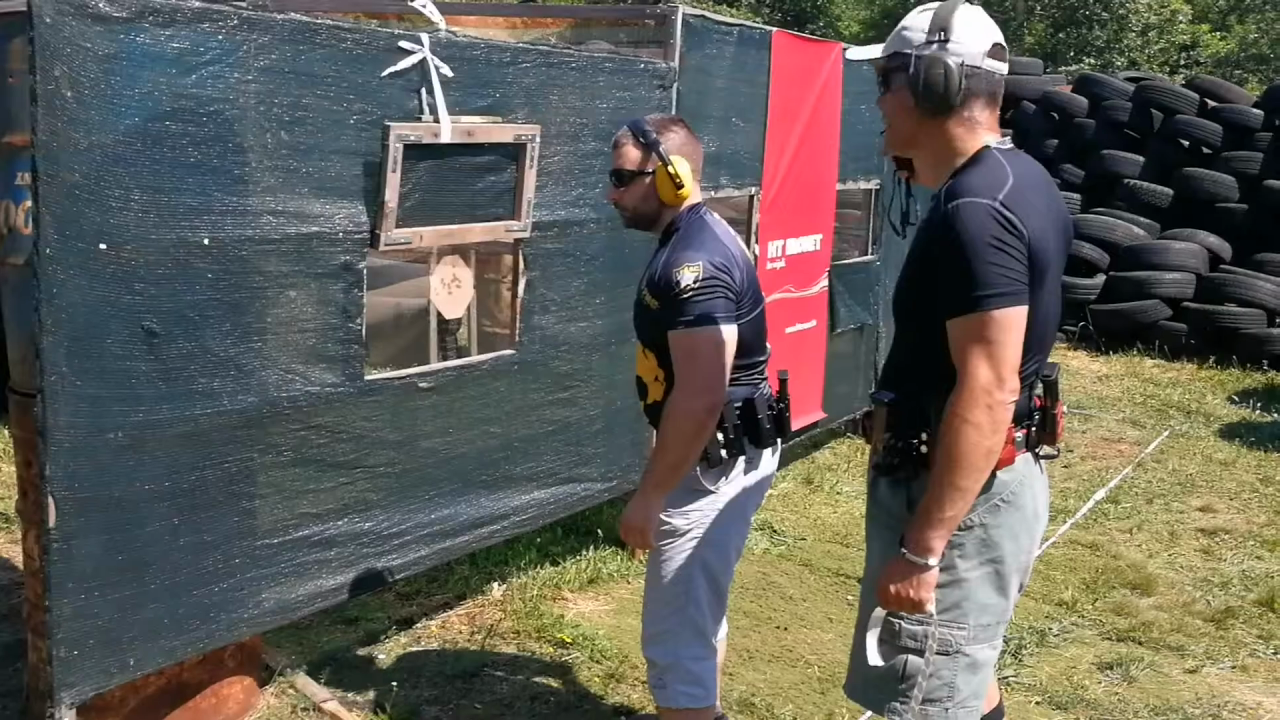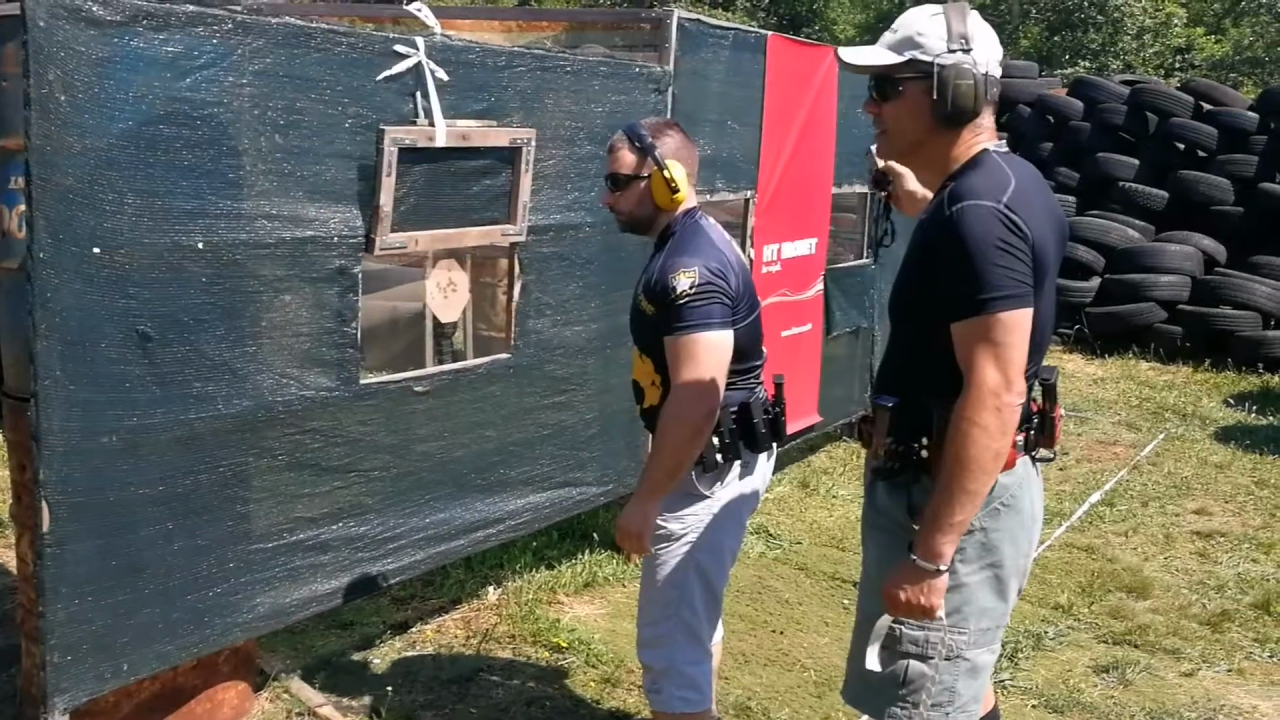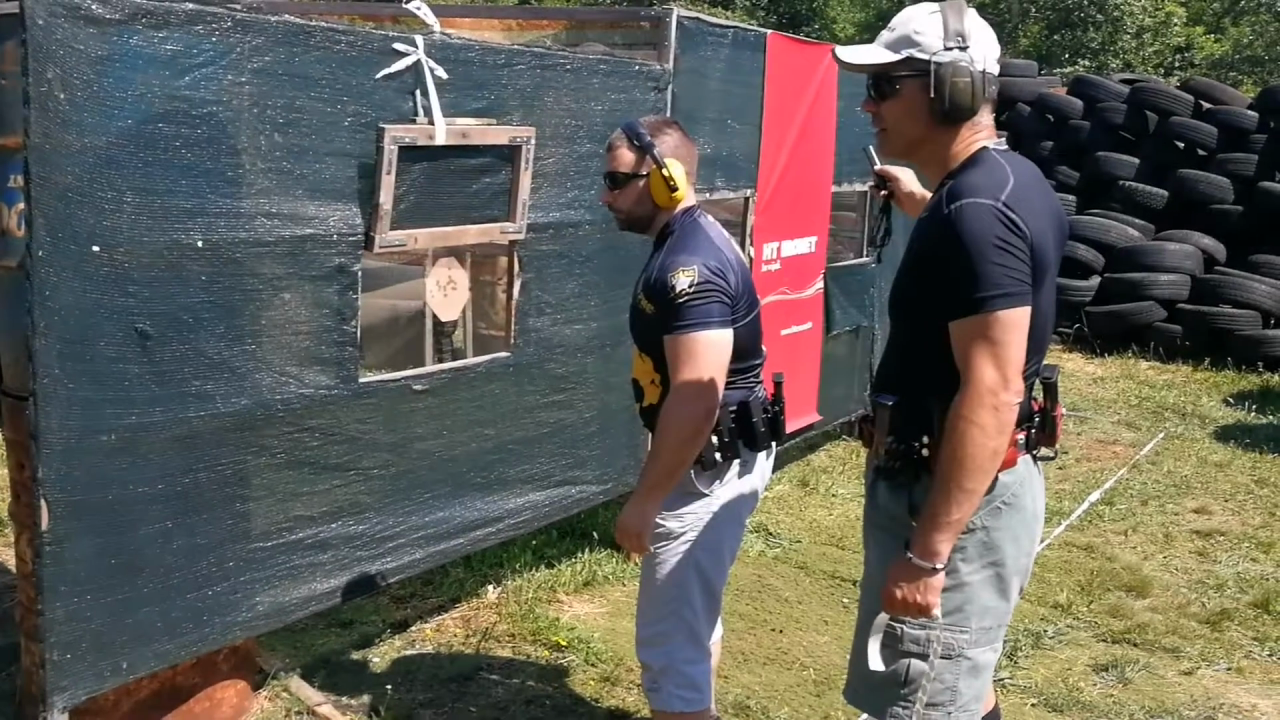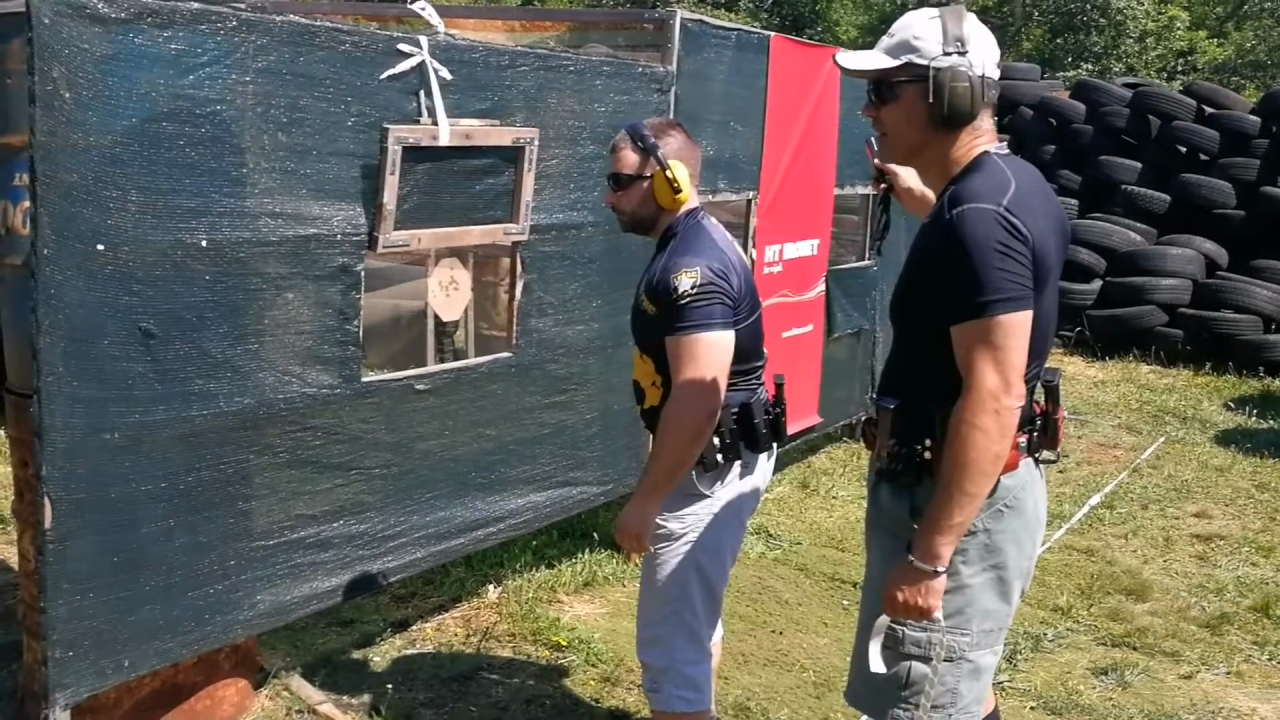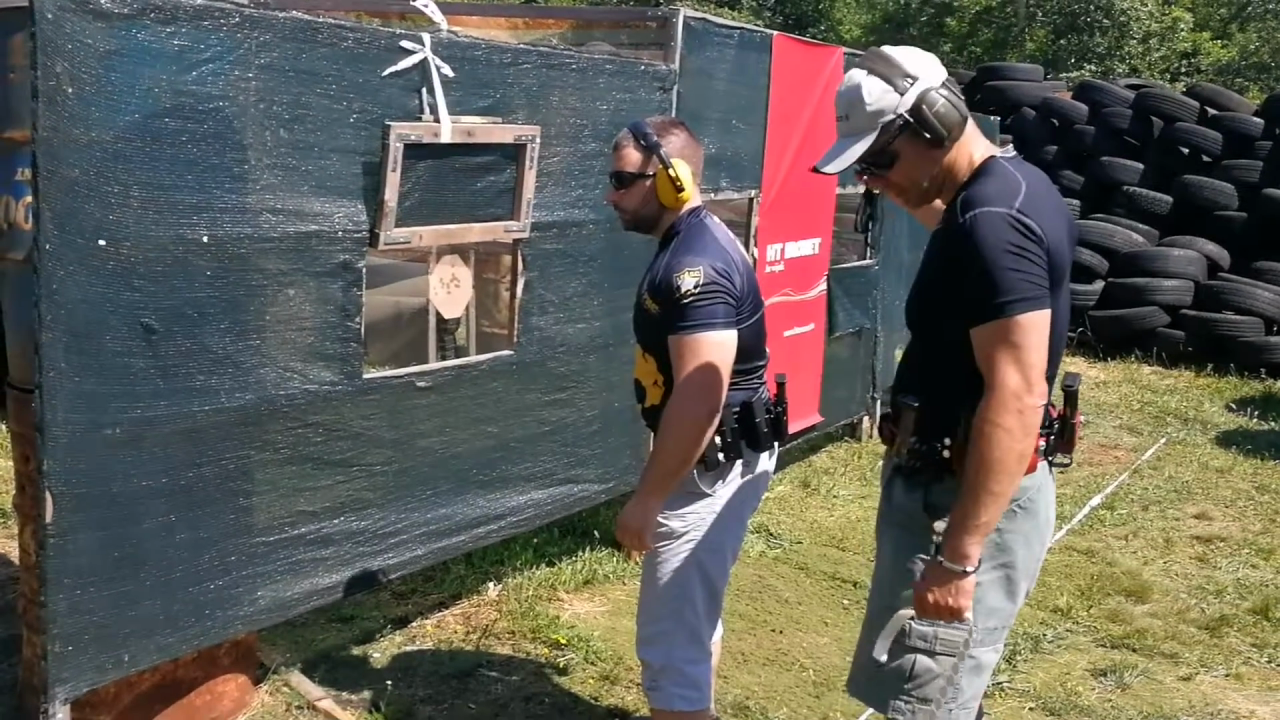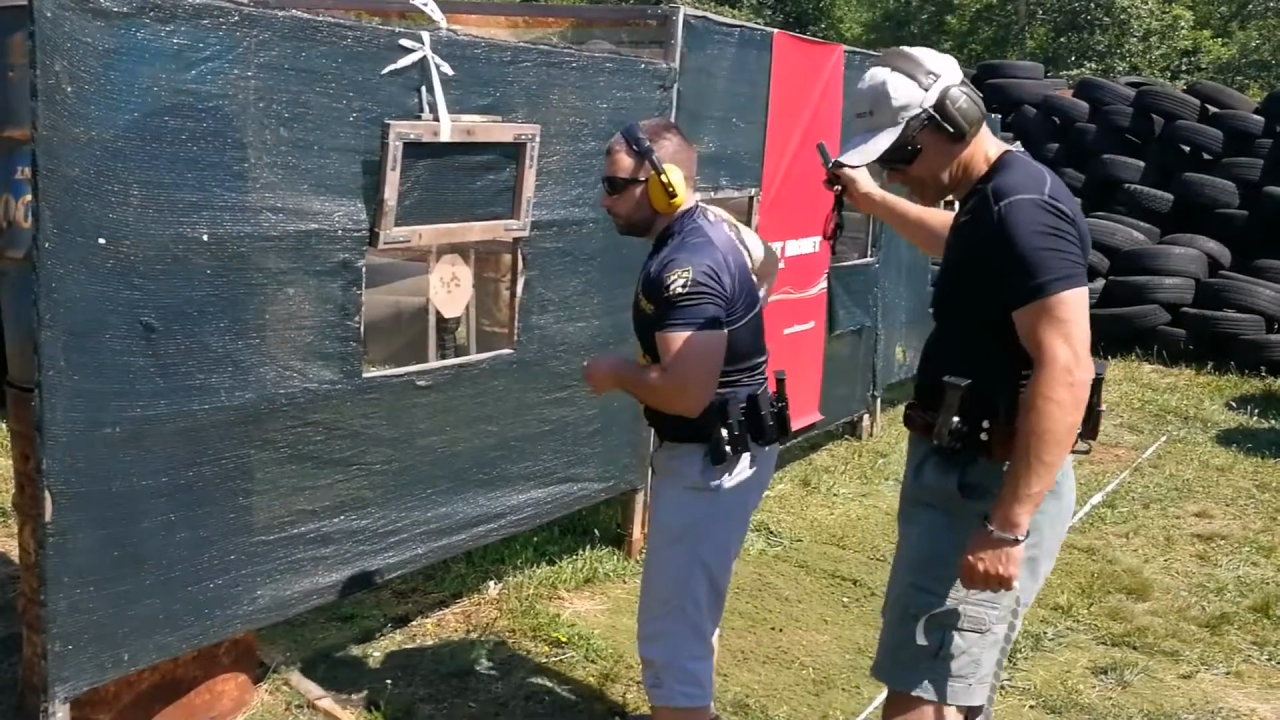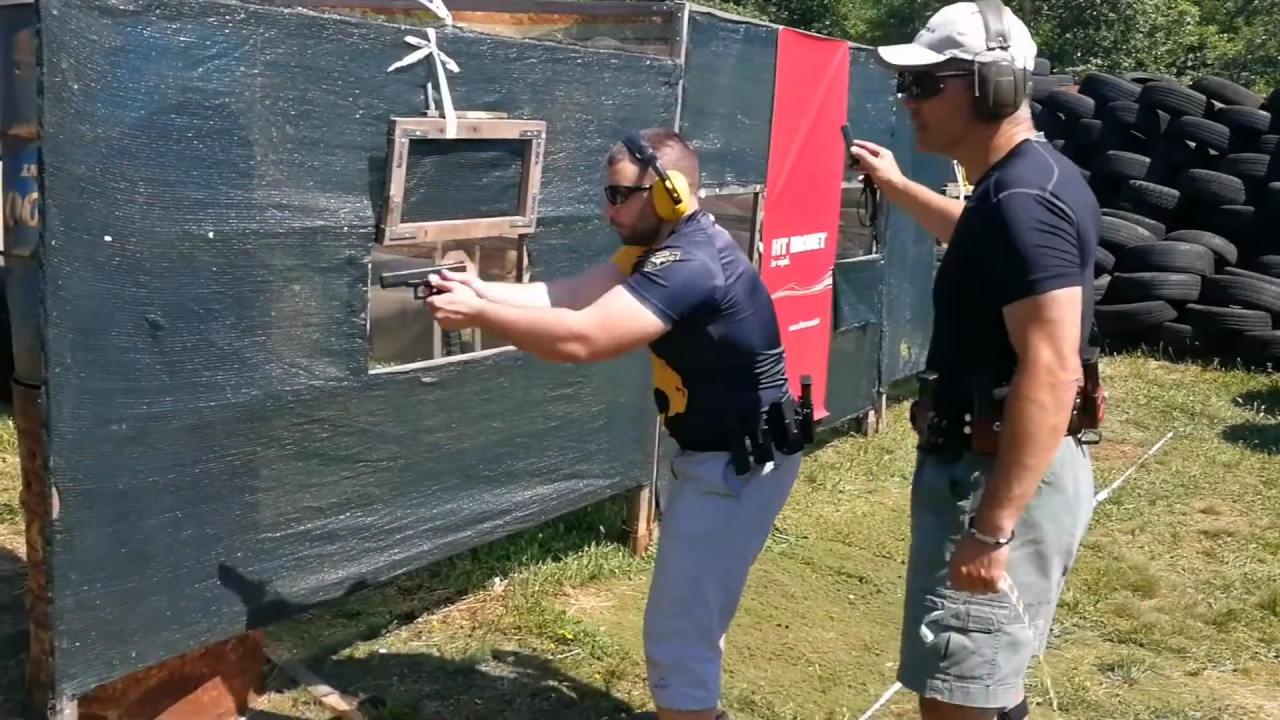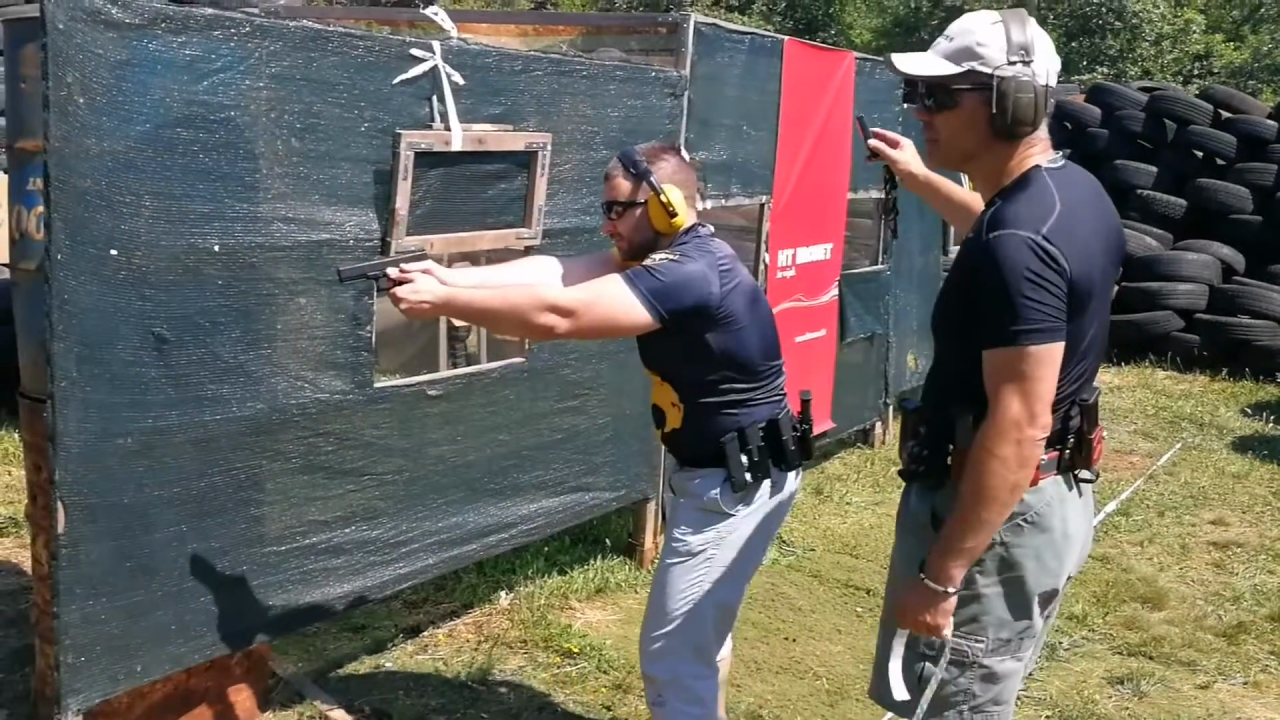
dt=0.5s
person 1, frame 1
left shoulder: (974, 208)
right shoulder: (1015, 176)
left elbow: (988, 392)
left wrist: (921, 548)
right wrist: (934, 183)
left hip: (954, 494)
right hip: (978, 481)
person 1, frame 2
left shoulder: (975, 211)
right shoulder: (1004, 181)
left elbow: (996, 395)
left wrist: (931, 554)
right wrist: (920, 203)
left hip: (951, 498)
right hip: (959, 485)
person 1, frame 3
left shoulder: (975, 209)
right shoulder: (1007, 179)
left elbow: (993, 393)
left wrist: (926, 551)
right wrist: (922, 206)
left hip: (955, 497)
right hip: (961, 484)
person 1, frame 4
left shoulder: (977, 216)
right shoulder: (1009, 183)
left elbow: (995, 398)
left wrist: (928, 555)
right wrist: (923, 200)
left hip: (954, 502)
right hip: (963, 489)
person 1, frame 5
left shoulder: (994, 220)
right shoulder: (1013, 185)
left elbow: (1017, 397)
left wrist: (959, 556)
right wrist: (910, 199)
left hip: (965, 499)
right hip: (947, 484)
person 1, frame 6
left shoulder: (1022, 210)
right shoulder: (993, 198)
left elbow: (1065, 373)
left wrist: (1007, 527)
right wrist: (875, 201)
left hip: (989, 482)
right hip: (961, 469)
person 1, frame 7
left shoulder: (1021, 199)
right shoulder: (1037, 175)
left elbow: (1050, 374)
left wrist: (991, 532)
right wrist: (898, 188)
left hip: (1002, 480)
right hip: (1008, 470)
person 1, frame 8
left shoulder: (1018, 242)
right shoulder: (1073, 191)
left elbow: (1018, 427)
left wrist: (939, 574)
right wrist: (921, 179)
left hip: (997, 511)
right hip: (1048, 495)
person 2, frame 1
left shoulder: (694, 261)
right shoulder: (695, 239)
left elbow: (701, 397)
left wrist: (648, 494)
right wrist: (660, 480)
left hip: (714, 461)
right hip: (714, 454)
left knee: (674, 633)
right knee: (698, 609)
person 2, frame 2
left shoulder: (690, 266)
right shoulder: (689, 245)
left elbow: (696, 401)
left wrist: (644, 501)
right wrist: (656, 484)
left hip: (708, 466)
right hip: (710, 460)
left knee: (671, 636)
right knee: (694, 613)
person 2, frame 3
left shoulder: (689, 264)
right shoulder: (688, 241)
left elbow: (697, 399)
left wrist: (644, 500)
right wrist: (655, 486)
left hip: (708, 466)
right hip: (708, 458)
left knee: (669, 638)
right knee: (693, 613)
person 2, frame 4
left shoulder: (692, 266)
right shoulder: (691, 245)
left elbow: (698, 401)
left wrist: (644, 501)
left hip: (709, 467)
right hip: (709, 461)
left knee: (670, 639)
right knee: (693, 615)
person 2, frame 5
left shoulder: (695, 264)
right shoulder: (693, 242)
left elbow: (699, 399)
left wrist: (646, 499)
left hip: (710, 465)
right hip: (708, 460)
left knee: (670, 636)
right knee: (691, 613)
person 2, frame 6
left shoulder: (688, 264)
right shoulder: (703, 230)
left elbow: (685, 391)
left wrist: (616, 373)
left hip: (710, 459)
right hip: (713, 451)
left knee: (672, 630)
right knee: (690, 606)
person 2, frame 7
left shoulder: (691, 264)
right shoulder: (667, 245)
left elbow: (580, 340)
right elbow: (578, 297)
left wrist: (478, 315)
right wrist: (483, 289)
left hip: (741, 465)
right hip: (712, 453)
left knee: (679, 631)
right knee: (694, 601)
person 2, frame 8
left shoulder: (689, 272)
right shoulder: (665, 256)
left elbow: (559, 314)
right elbow: (555, 273)
left wrist: (442, 302)
right wrist: (448, 276)
left hip: (737, 482)
right hip: (710, 470)
left knee: (673, 650)
right knee: (700, 617)
